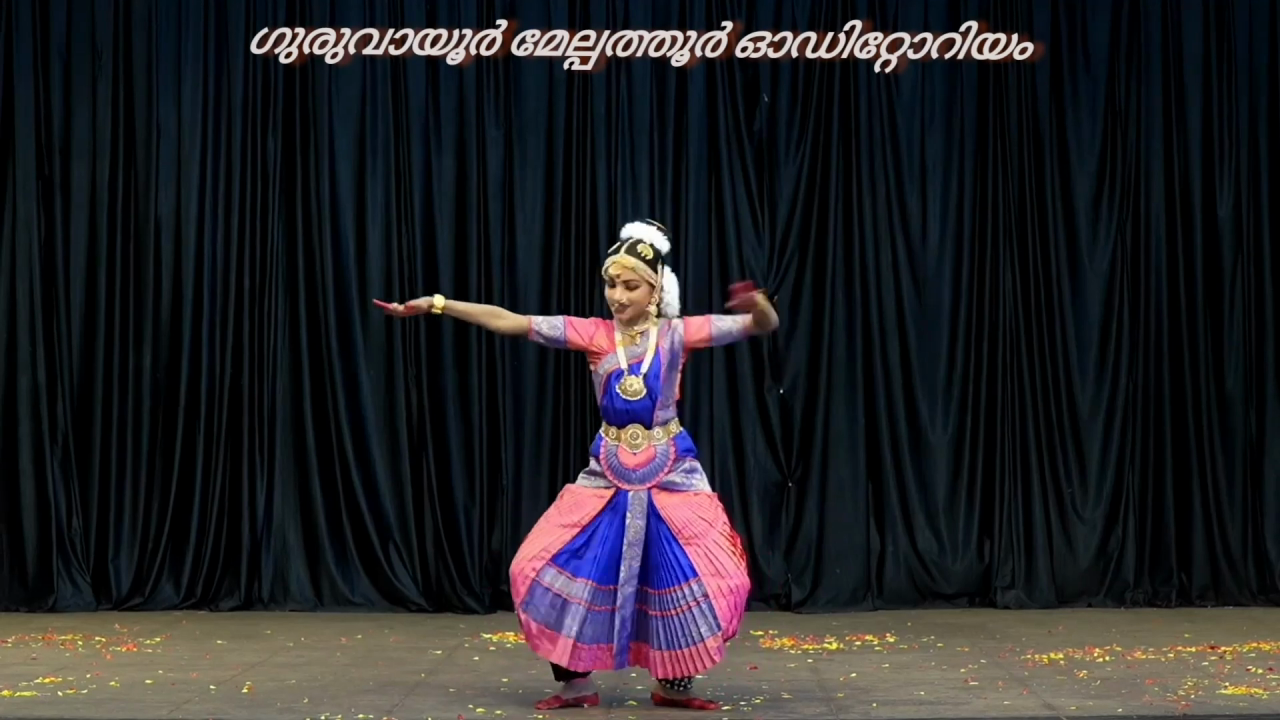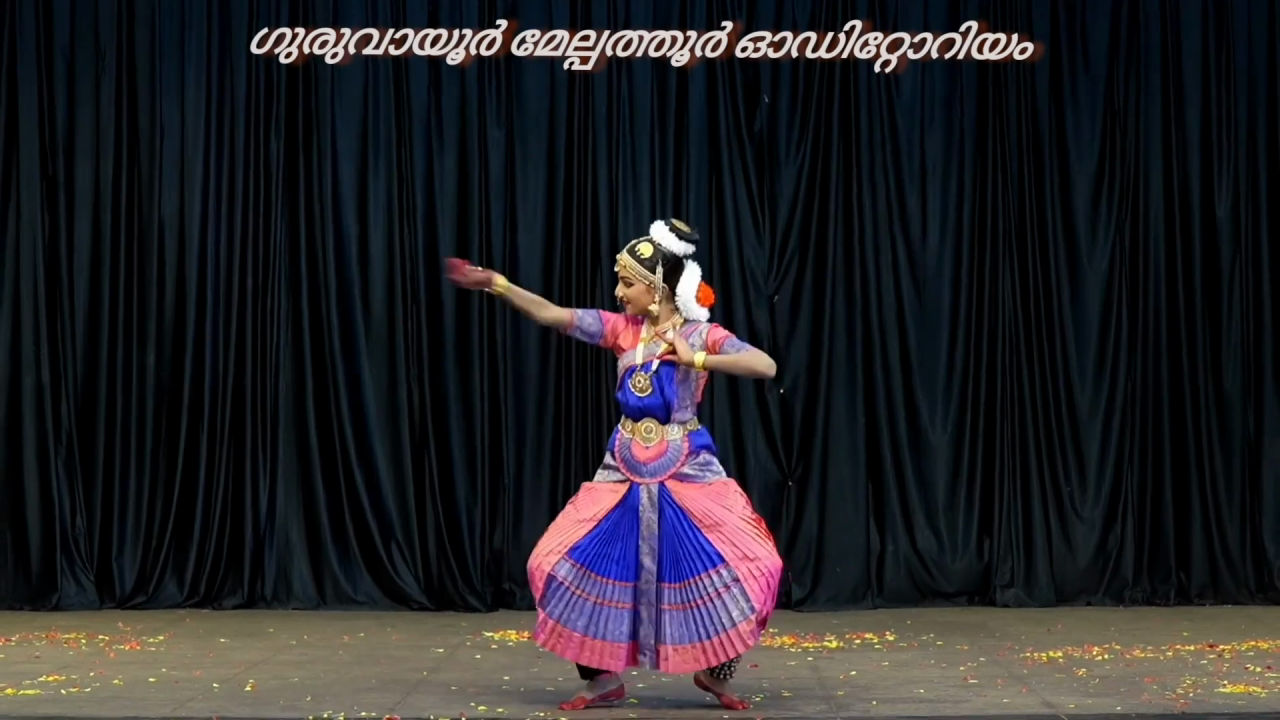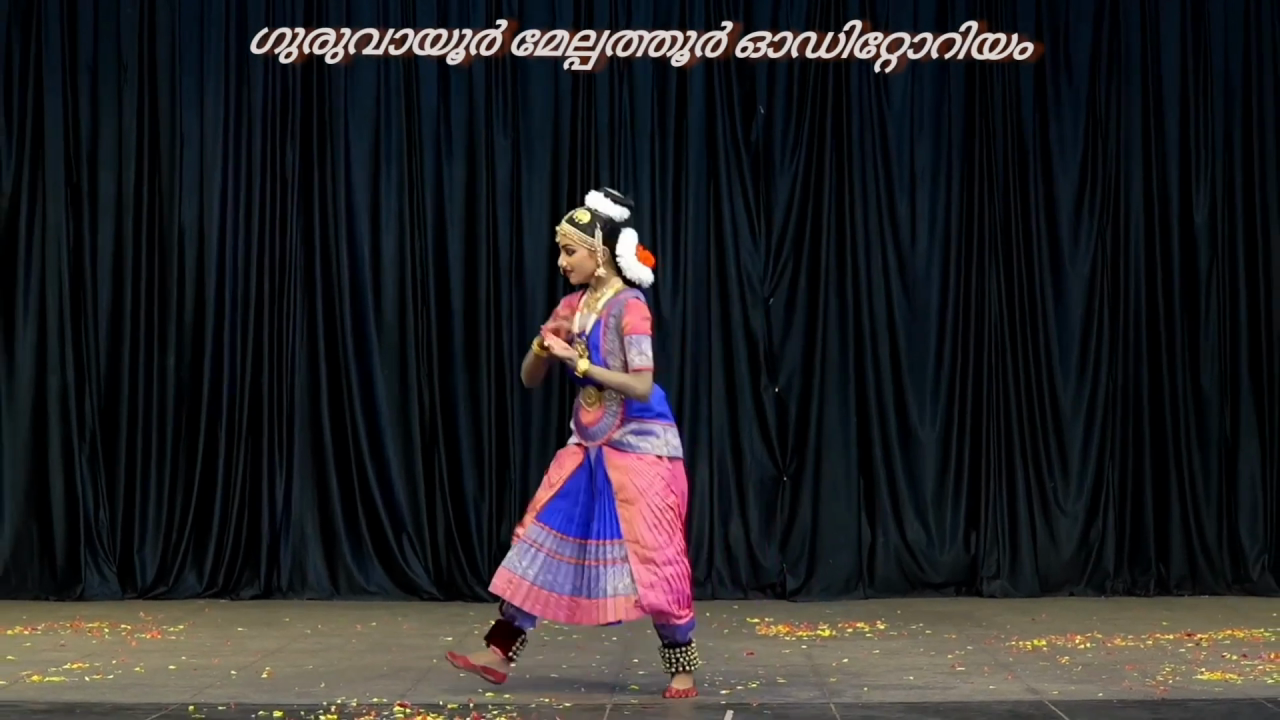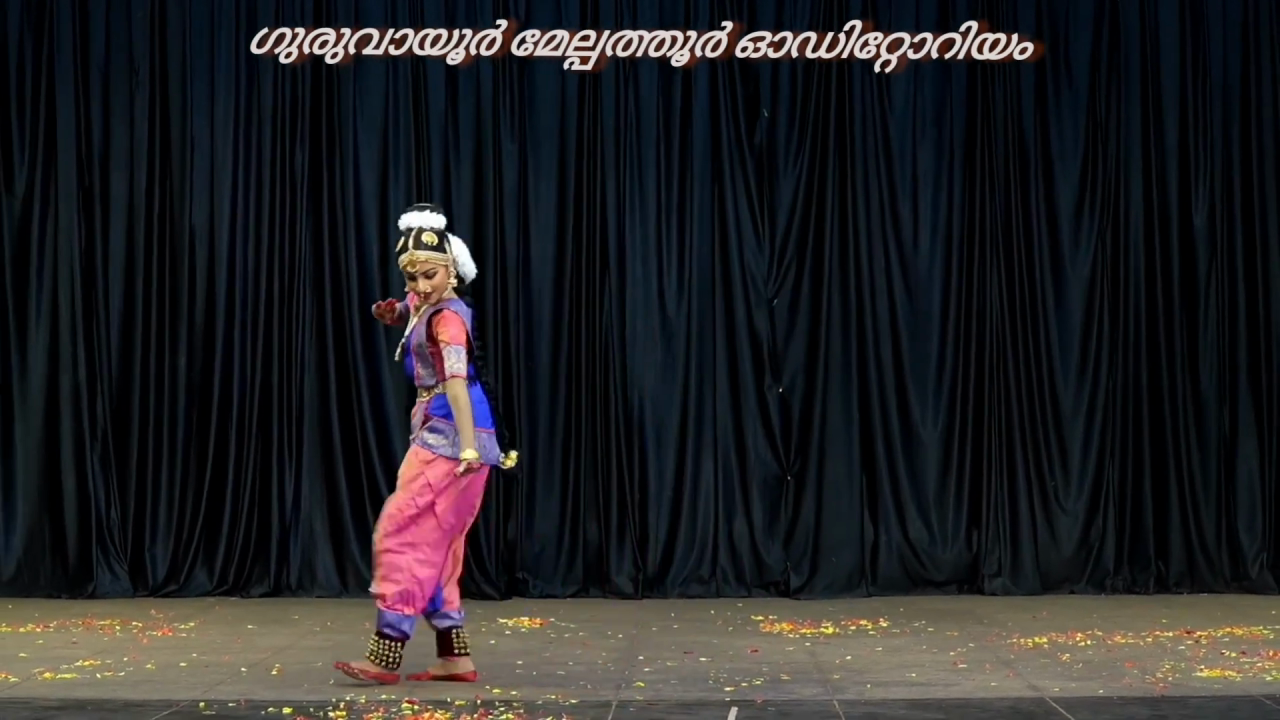
dt=1s
person 1, frame 1
left shoulder: (680, 332)
right shoulder: (592, 333)
left elbow: (763, 325)
right elbow: (508, 321)
left wrist: (757, 304)
right wrist: (435, 303)
left hip: (672, 478)
right hip: (607, 477)
left knee: (708, 581)
right knee: (547, 568)
left ankle: (672, 684)
right ankle: (577, 681)
person 1, frame 2
left shoulder: (704, 336)
right shoulder: (618, 329)
left elbow: (766, 367)
right elbow: (551, 312)
left wrist: (694, 359)
right wrist: (495, 283)
left hip: (687, 474)
right hip: (623, 473)
left knee: (746, 567)
right knee: (561, 563)
left ankle: (715, 674)
right ankle: (602, 676)
person 1, frame 3
left shoulder: (630, 306)
right shoulder: (570, 307)
left elbow: (641, 387)
right elbow: (529, 378)
left wrist: (578, 360)
right wrist: (544, 344)
left hip: (637, 441)
right hip: (589, 444)
left knee: (654, 551)
right knee: (545, 537)
left ankle: (681, 666)
right ankle: (500, 651)
person 1, frame 4
left shoulder: (447, 316)
right shoulder: (422, 300)
left elbow: (456, 383)
right elbow: (399, 314)
left wrist: (468, 448)
right wrist: (389, 312)
left hip: (447, 435)
right hip: (440, 434)
left knee: (404, 539)
right knee: (434, 547)
left ankle: (384, 658)
right ankle: (453, 657)
